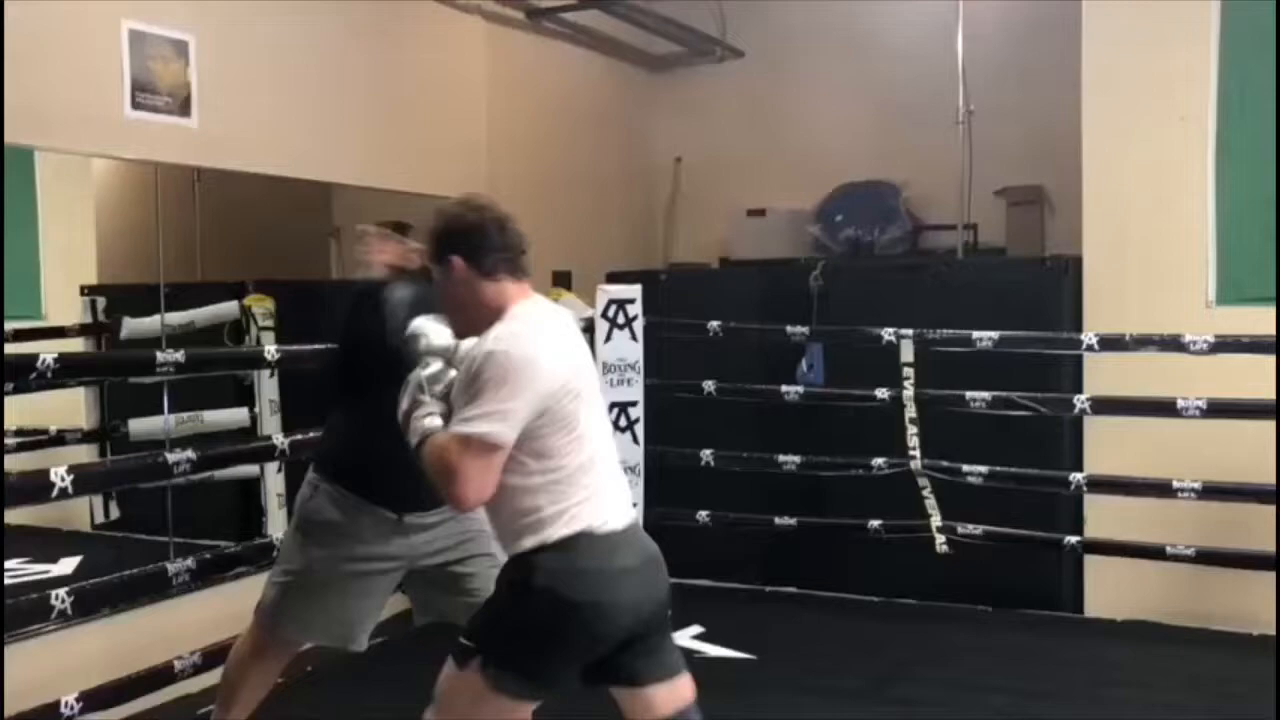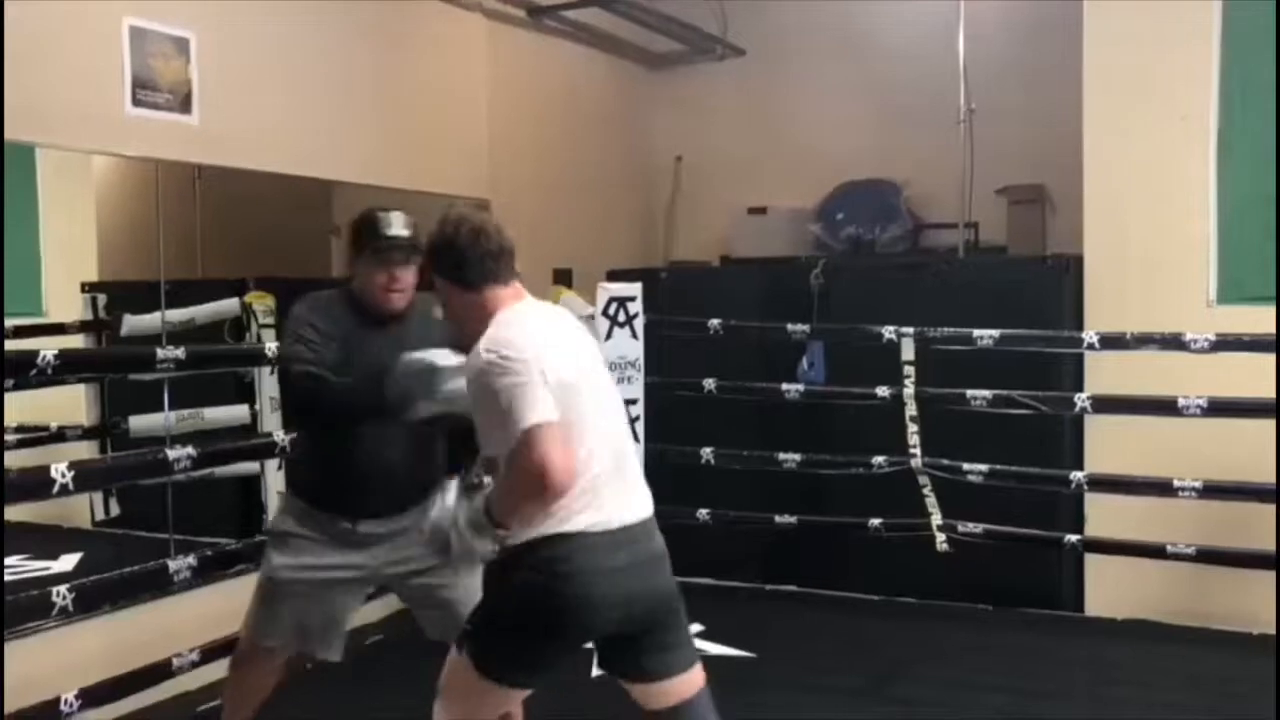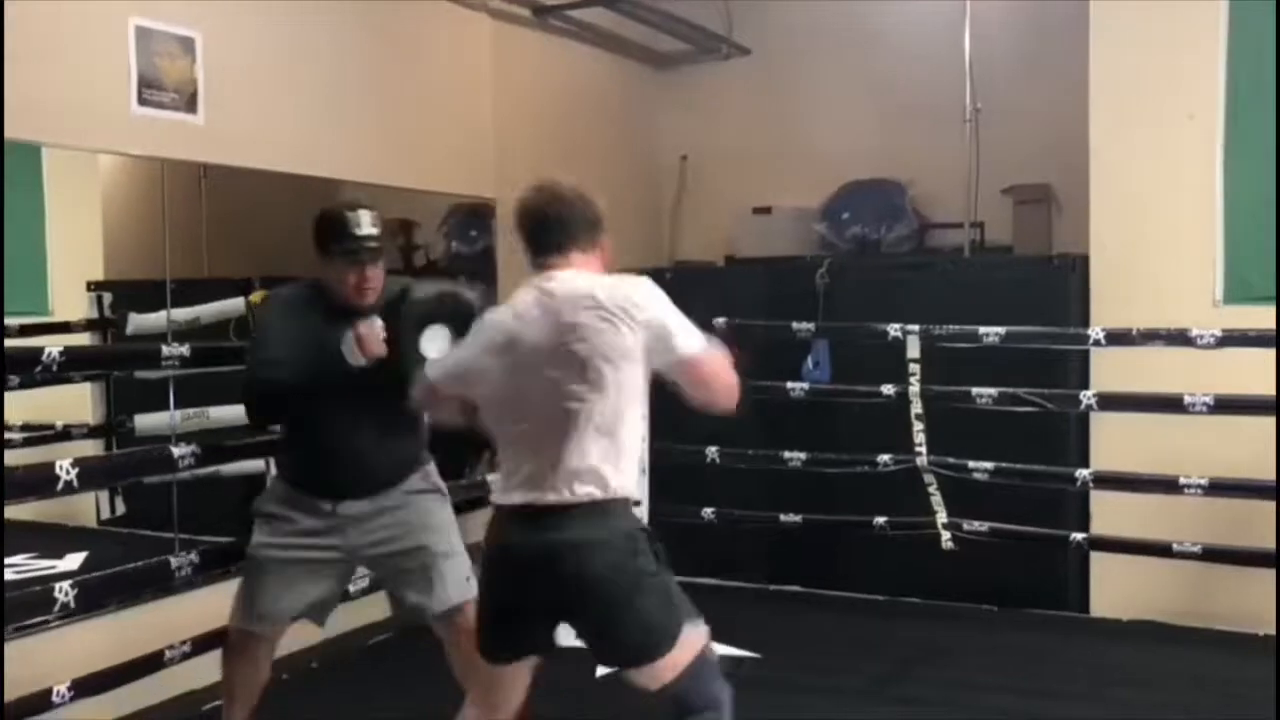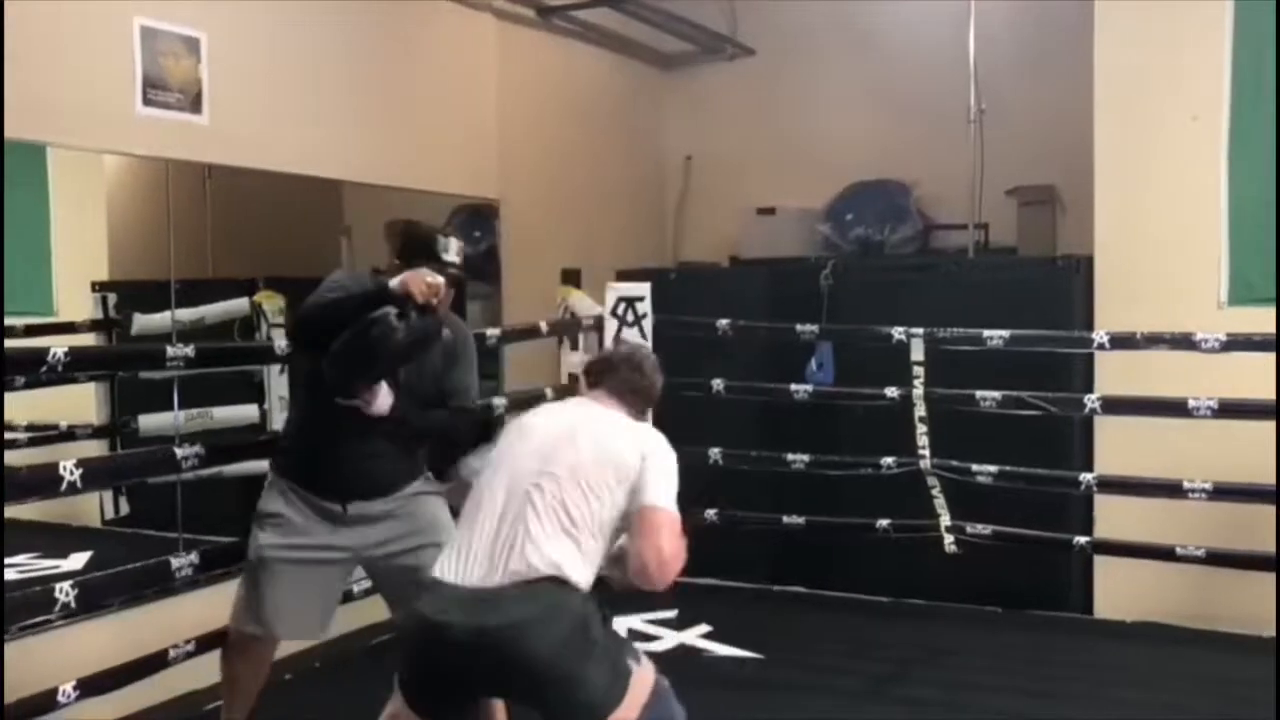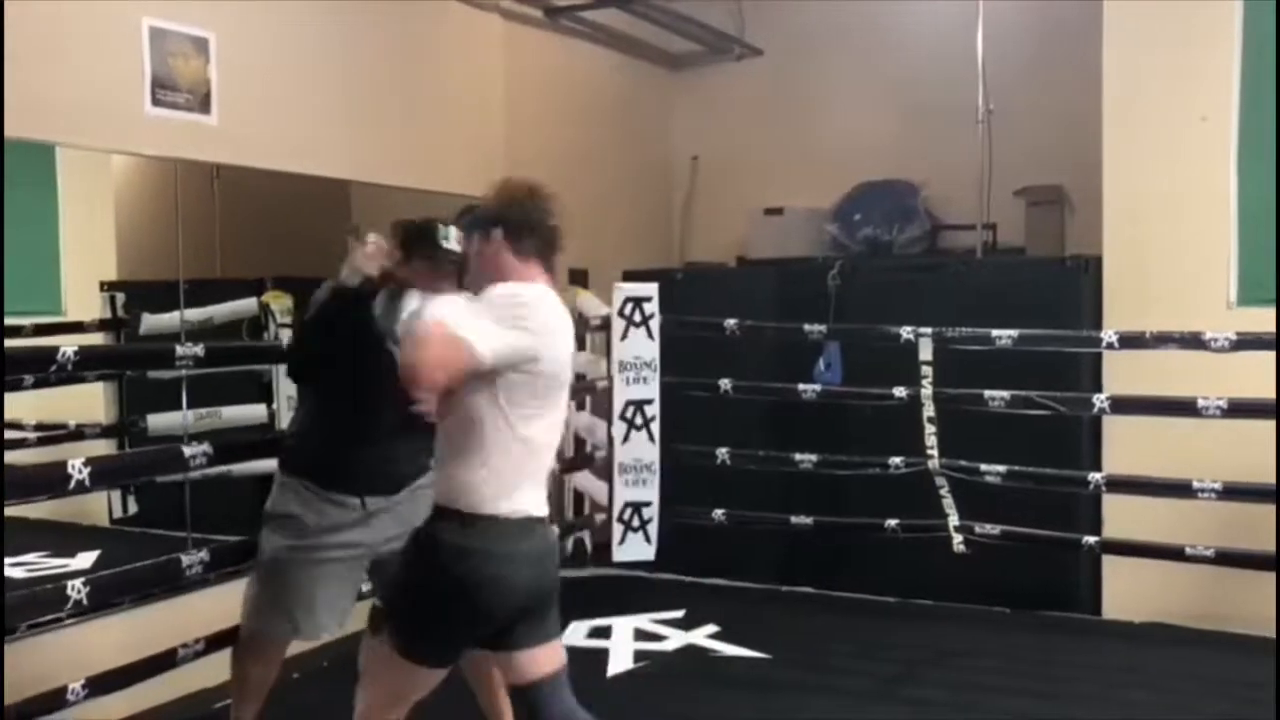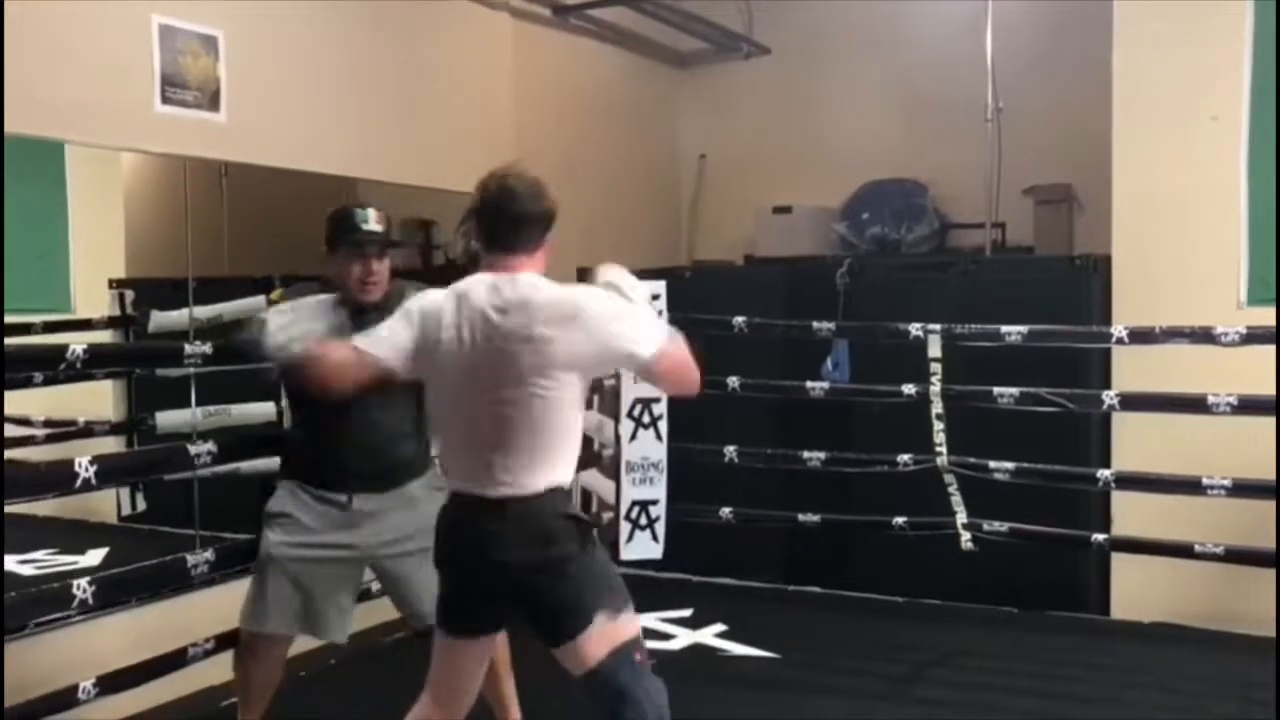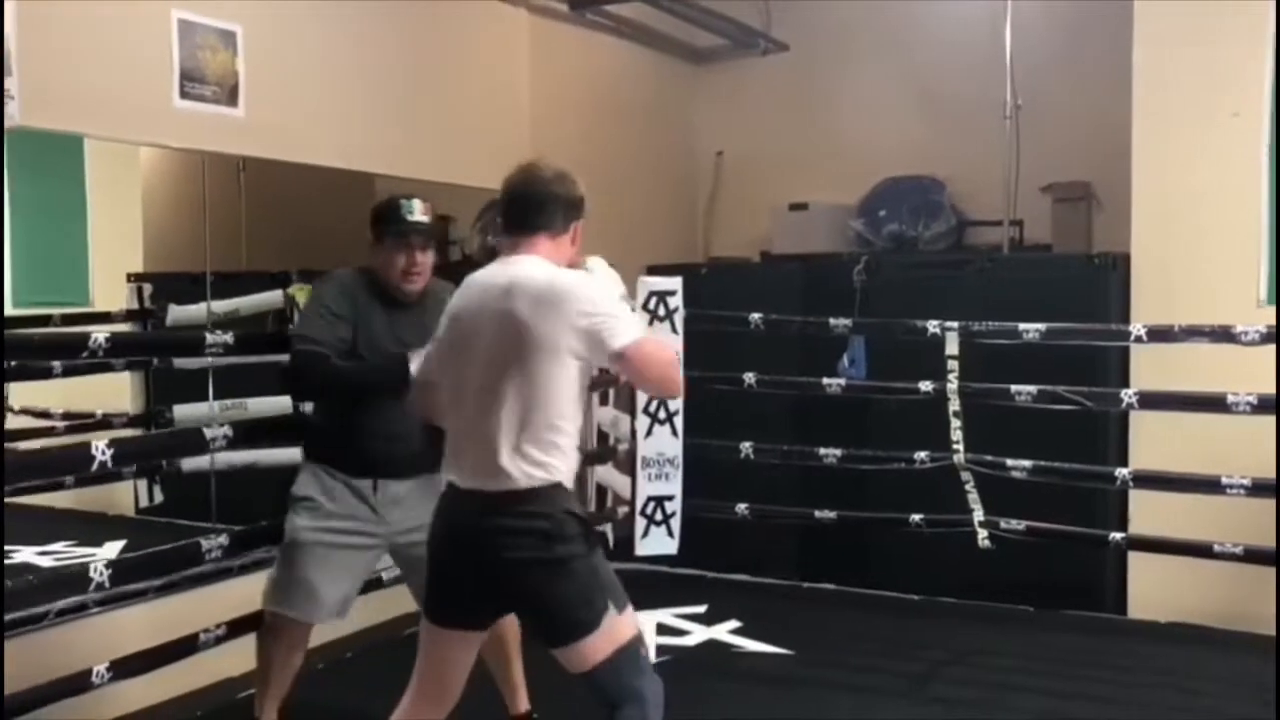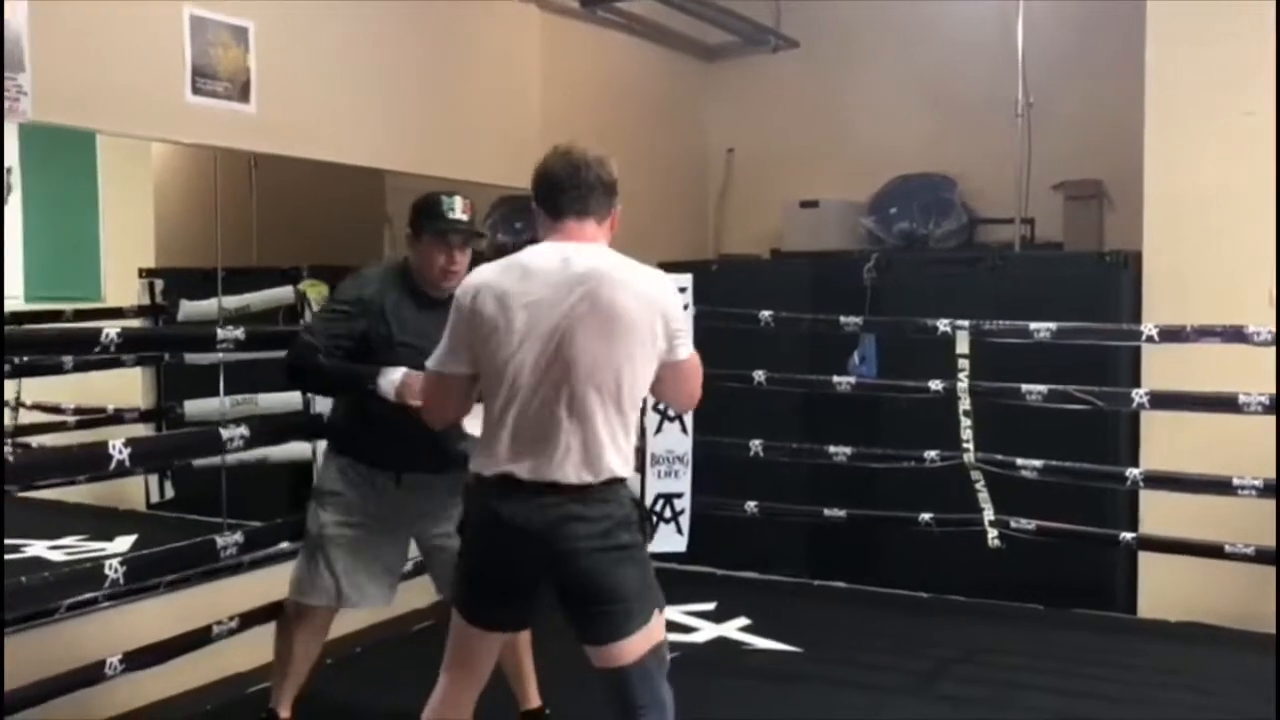
dt=0.3s
person 1, frame 1
left shoulder: (504, 352)
right shoulder: (552, 321)
left elbow: (465, 486)
left wrist: (420, 413)
right wrist: (445, 363)
left hip: (567, 579)
right hip: (635, 564)
person 1, frame 2
left shoulder: (499, 355)
right shoulder: (558, 322)
left elbow: (548, 473)
left wrist: (482, 515)
left hip: (558, 569)
right hip: (640, 556)
person 1, frame 3
left shoulder: (495, 327)
right shoulder: (626, 297)
left elbow: (432, 398)
right elbow: (720, 391)
left hip: (512, 539)
right hip: (597, 538)
person 1, frame 4
left shoulder: (524, 424)
right shoulder: (646, 444)
right elbow: (657, 566)
right wrist: (621, 551)
left hip: (445, 615)
right hip: (542, 619)
person 1, frame 5
left shoulder: (517, 307)
right shoulder: (549, 316)
left elbow: (424, 367)
left wrist: (424, 318)
left hip: (467, 548)
right hip: (530, 549)
person 1, frame 6
left shoulder: (435, 310)
right shoulder: (577, 308)
left elbow: (338, 373)
right elbow: (685, 380)
left wrist: (294, 345)
right wrist: (636, 302)
left hip: (470, 528)
right hip: (545, 530)
person 1, frame 7
left shoulder: (460, 303)
right shoulder: (574, 293)
left elbow: (428, 402)
right elbow: (668, 379)
right wrist: (612, 296)
left hip: (461, 519)
right hip: (538, 524)
person 1, frame 8
left shoulder: (485, 286)
right shoulder: (650, 289)
left elbow: (438, 410)
right elbow: (685, 396)
left hip: (500, 511)
right hip: (595, 518)
person 2, frame 1
right shoulder: (393, 304)
right elbow: (353, 384)
right wrist: (377, 282)
left hip: (443, 510)
right hip: (348, 506)
right knee: (274, 635)
person 2, frame 2
left shoulder: (440, 319)
right shoulder: (317, 314)
right elbow: (305, 399)
right wrist: (407, 385)
left hip: (419, 513)
right hip: (321, 521)
right knee: (264, 646)
person 2, frame 3
right shoulder: (284, 310)
right elbow: (262, 405)
right wrist: (343, 358)
left hip: (403, 492)
right hip: (306, 501)
left knee: (460, 613)
right knee: (252, 627)
person 2, frame 4
left shoulder: (453, 335)
right shoulder: (351, 288)
left elbow: (461, 422)
right elbow: (307, 329)
left wrist: (391, 406)
right wrist: (389, 291)
left hip: (401, 500)
right hip: (304, 500)
right knee: (252, 630)
person 2, frame 5
right shoulder: (346, 299)
right elbow: (302, 366)
right wrist: (350, 287)
left hip: (407, 495)
right hip: (315, 498)
right knee: (265, 629)
person 2, frame 6
left shoulder: (421, 304)
right shoulder: (302, 307)
right elbow: (305, 388)
left hip: (408, 494)
right hip: (315, 499)
right knee: (264, 630)
person 2, frame 7
left shoulder: (454, 303)
right shoulder: (340, 294)
right elbow: (307, 374)
right wrist: (407, 372)
left hip: (429, 484)
right hip: (339, 485)
right knee: (289, 610)
person 2, frame 8
right shoulder: (369, 291)
right elbow: (301, 364)
right wrist: (382, 379)
left hip: (451, 479)
right hip: (362, 477)
right knee: (312, 602)
